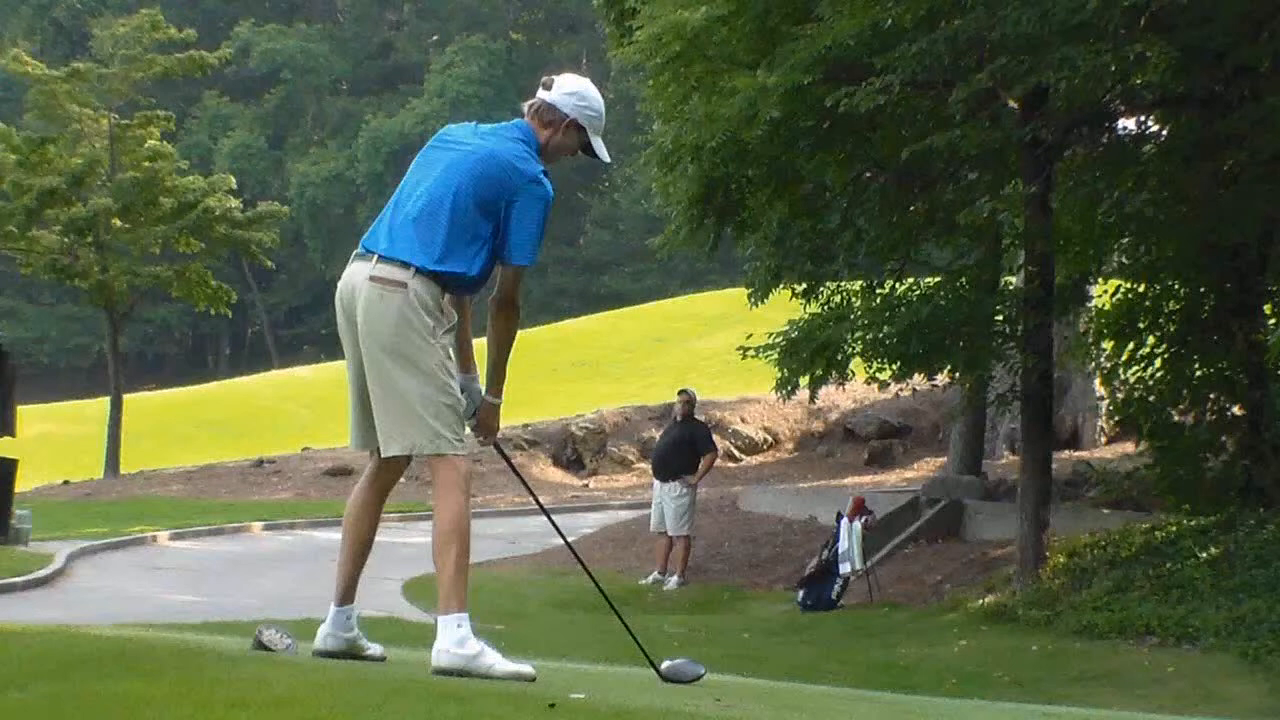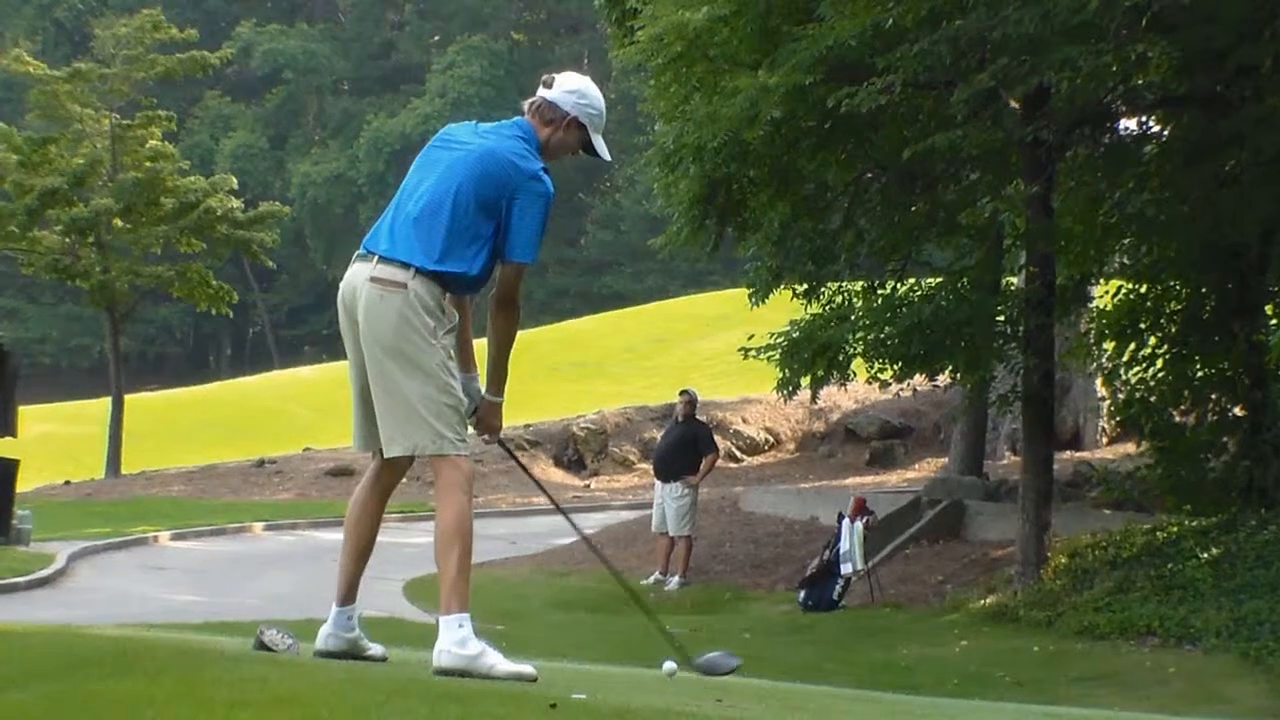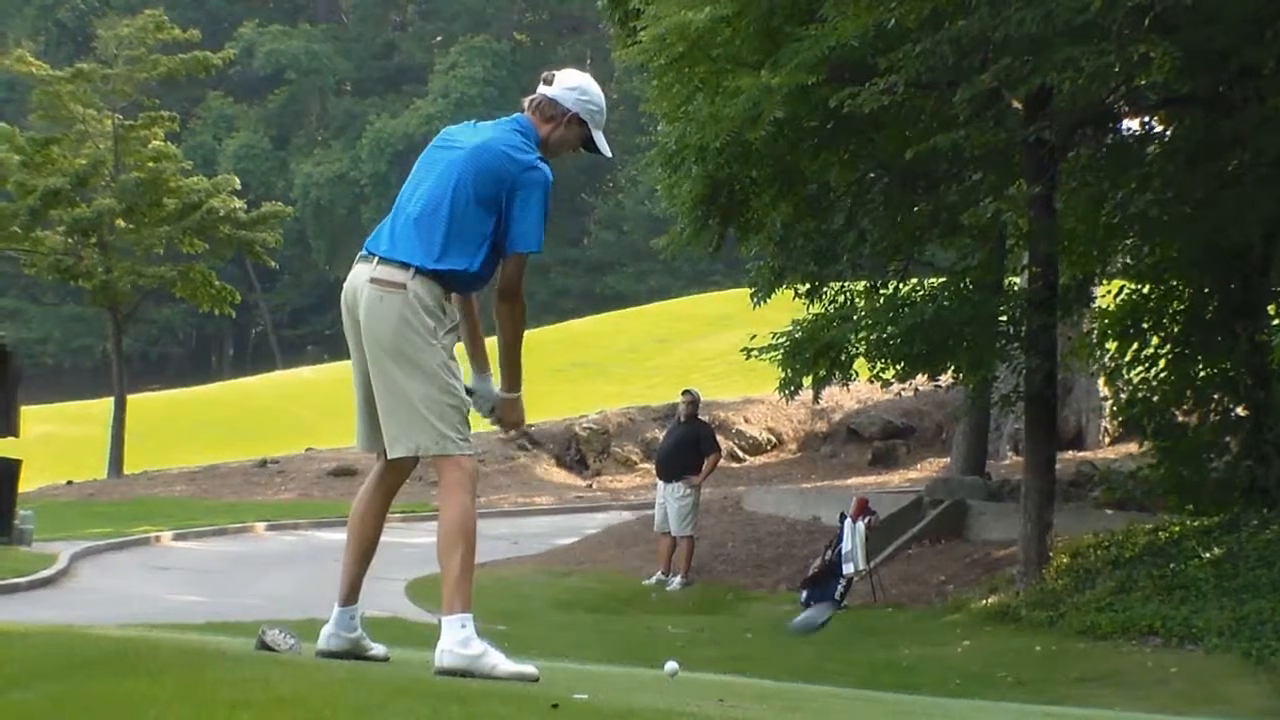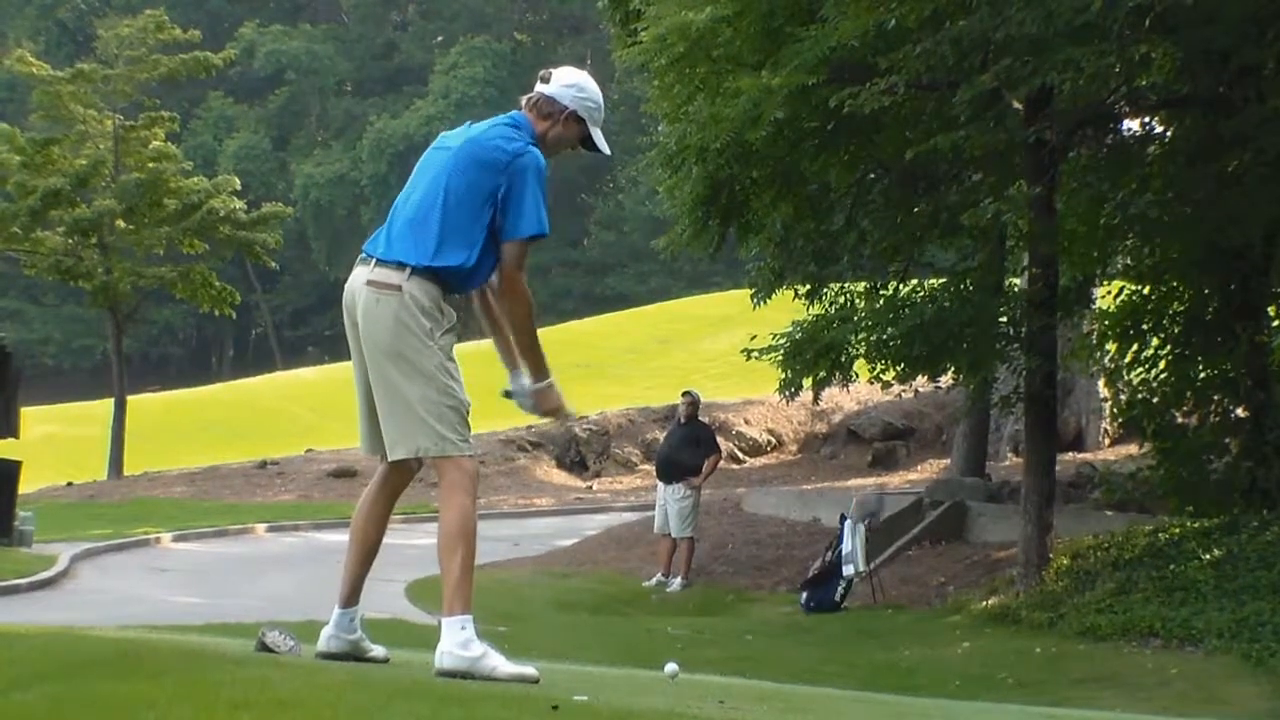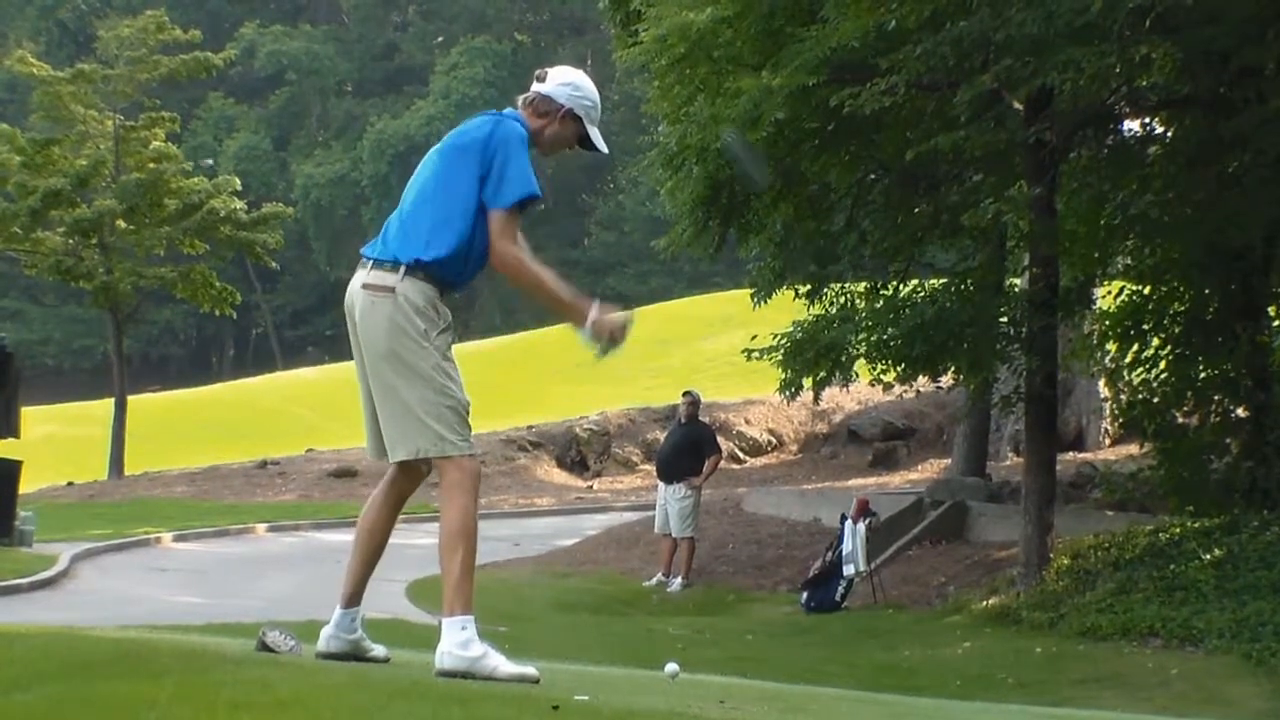
dt=1s
person 1, frame 1
left shoulder: (456, 134)
right shoulder: (530, 180)
right elbow: (504, 300)
left wrist: (464, 370)
right wrist: (491, 396)
left hip: (359, 283)
right hip: (404, 300)
left knee: (385, 463)
right knee: (449, 466)
left ankle: (338, 622)
right ankle: (453, 636)
person 1, frame 2
left shoulder: (457, 134)
right shoulder: (531, 179)
right elbow: (505, 298)
left wrist: (465, 370)
right wrist: (493, 395)
left hip: (361, 283)
right hip: (406, 301)
left knee: (388, 462)
right knee: (453, 467)
left ankle: (340, 622)
right ankle: (456, 637)
person 1, frame 3
left shoulder: (460, 134)
right shoulder: (529, 170)
right elbow: (508, 292)
left wrist: (479, 372)
right wrist: (510, 391)
left hip: (365, 285)
right hip: (406, 301)
left knee: (391, 464)
right knee: (456, 468)
left ankle: (342, 623)
right ankle: (458, 638)
person 1, frame 4
left shoulder: (468, 136)
right shoulder: (522, 157)
left elbow: (481, 274)
right elbow: (511, 282)
left wrist: (515, 370)
right wrist: (540, 378)
left hip: (368, 288)
right hip: (407, 300)
left knee: (396, 467)
right knee: (457, 469)
left ankle: (342, 625)
right ankle: (458, 639)
person 1, frame 5
left shoulder: (480, 137)
right shoulder: (507, 136)
left elbow: (518, 258)
right elbow: (504, 254)
left wrist: (585, 311)
right wrist: (587, 316)
left hip: (377, 293)
right hip: (403, 298)
left knee: (407, 468)
right knee: (459, 467)
left ankle: (343, 624)
right ankle: (459, 639)
person 2, frame 1
left shoulder: (697, 428)
right shoulder: (672, 425)
left elbow: (711, 454)
left wrist: (696, 478)
right wrist: (657, 478)
left hip: (679, 487)
right hip: (660, 484)
left knee: (680, 533)
right knee: (661, 531)
left ankle: (679, 576)
right ankle: (660, 572)
person 2, frame 2
left shoulder: (699, 428)
right shoulder: (673, 424)
left elbow: (713, 454)
left wrist: (698, 478)
right wrist: (658, 477)
left hip: (680, 487)
right hip: (662, 484)
left knee: (681, 533)
right knee: (663, 531)
left ankle: (680, 576)
right ankle: (662, 573)
person 2, frame 3
left shoulder: (701, 428)
right shoulder: (675, 424)
left elbow: (715, 455)
left wrist: (700, 478)
right wrist: (660, 478)
left hip: (682, 487)
right hip: (664, 484)
left knee: (683, 533)
right knee: (664, 531)
left ankle: (683, 576)
right ankle: (664, 573)
person 2, frame 4
left shoulder: (701, 429)
right shoulder: (676, 426)
left elbow: (715, 456)
left wrist: (700, 479)
right wrist: (660, 480)
left hip: (683, 489)
right hip: (664, 486)
left knee: (684, 534)
right knee: (665, 532)
left ankle: (683, 577)
right ankle: (664, 574)
person 2, frame 5
left shoulder: (702, 430)
right shoulder: (676, 426)
left elbow: (716, 456)
left wrist: (701, 479)
right wrist: (661, 479)
left hip: (683, 489)
right hip: (665, 486)
left knee: (684, 534)
right knee: (666, 532)
left ankle: (683, 577)
right ankle: (664, 574)
